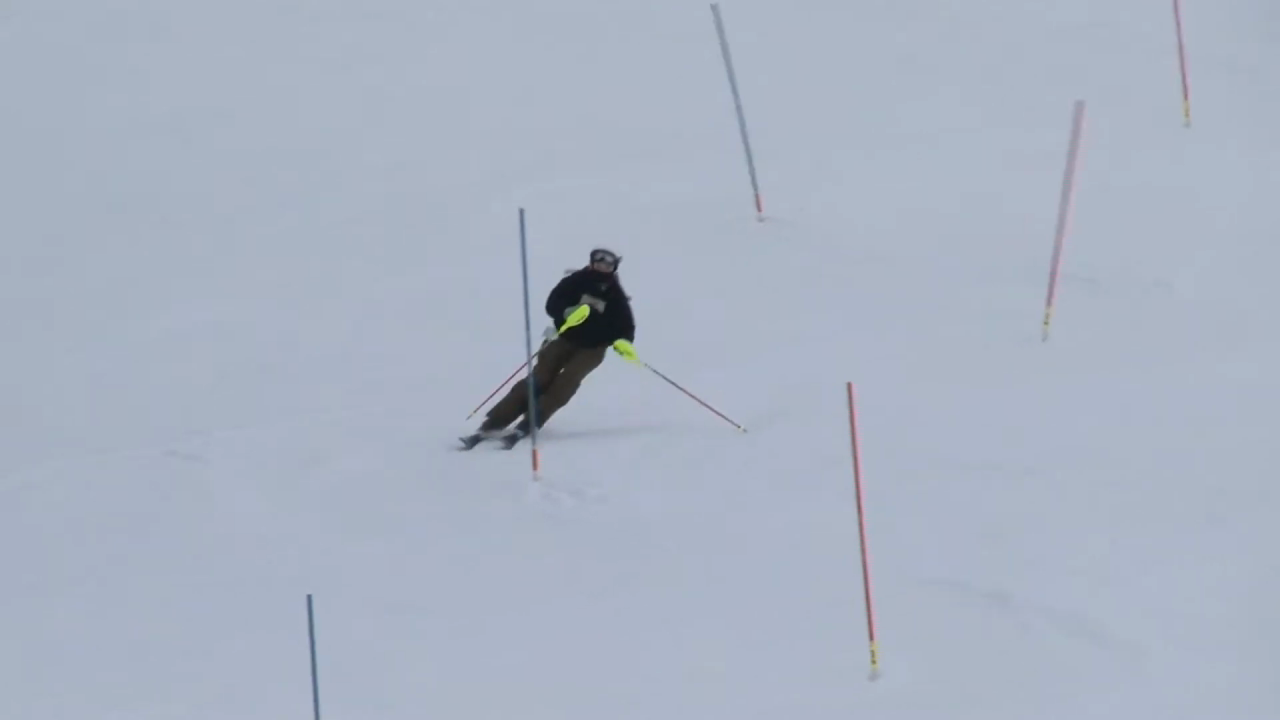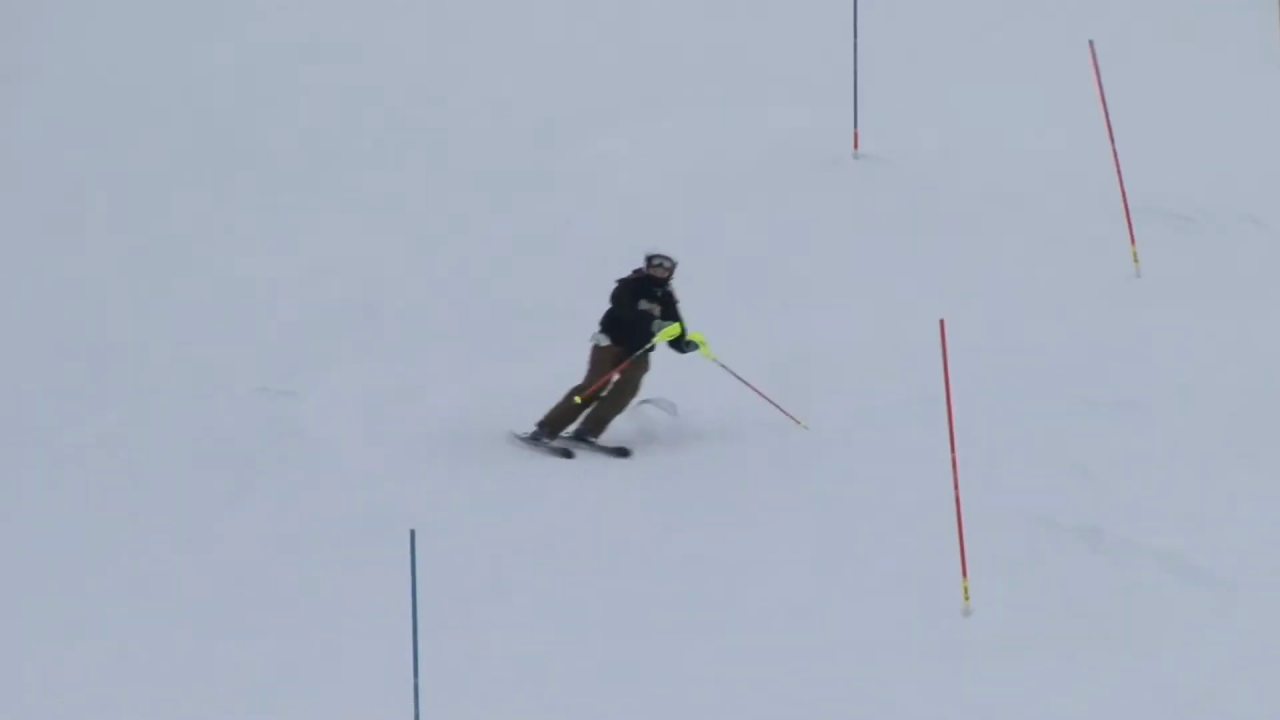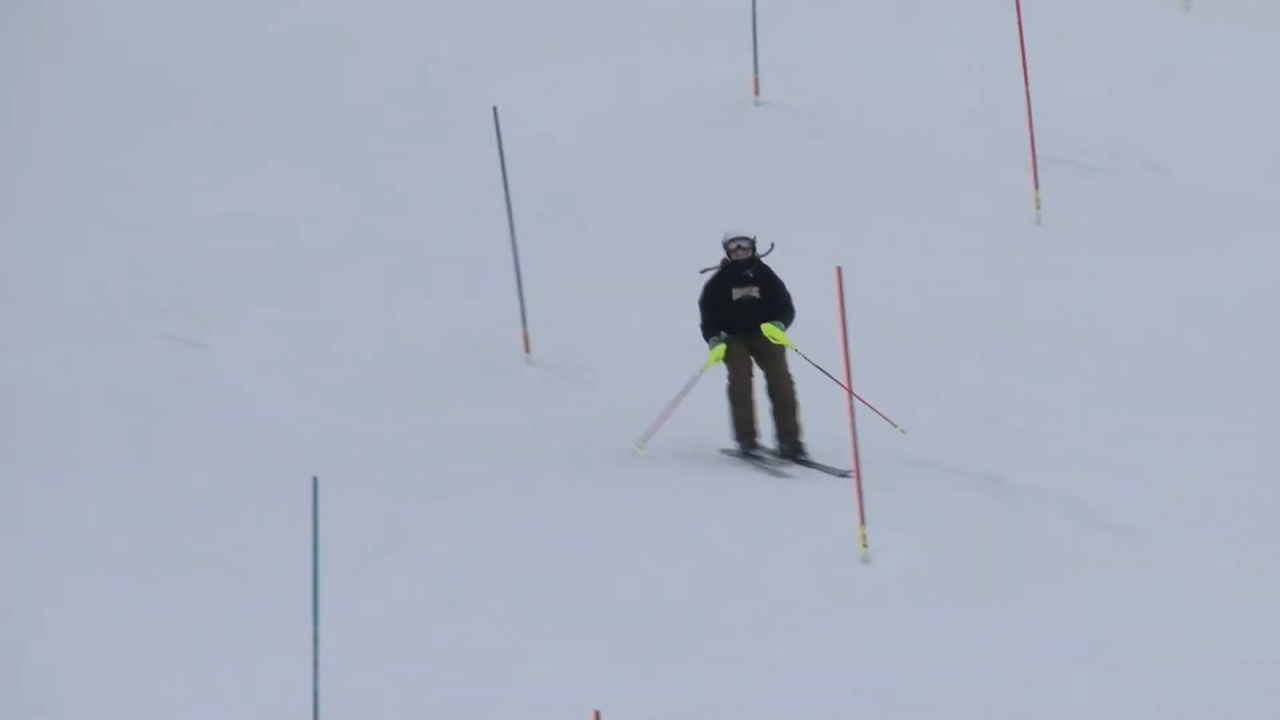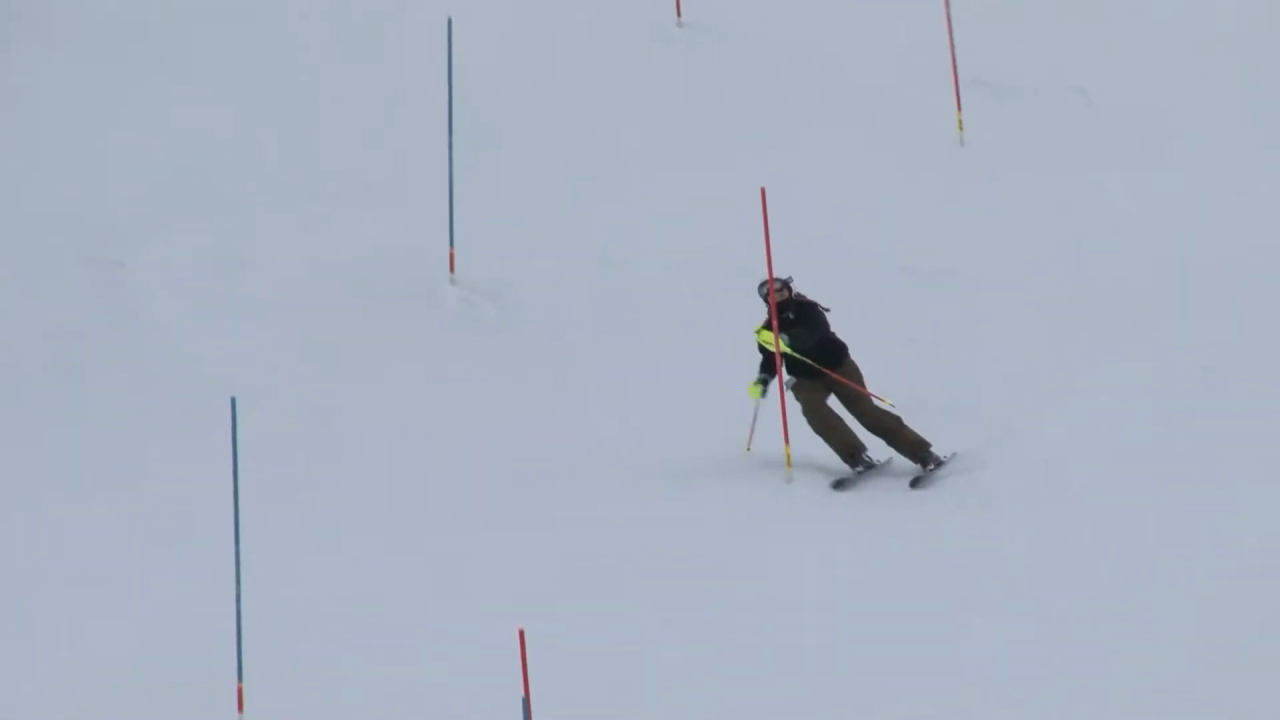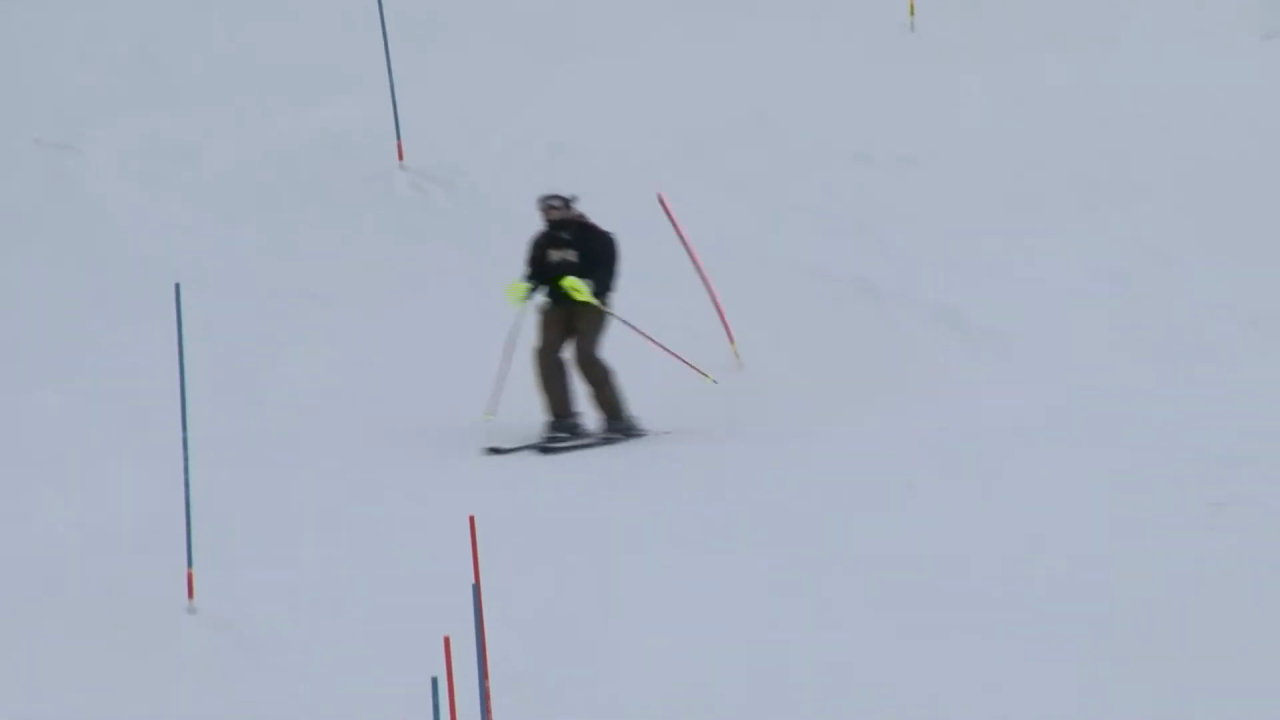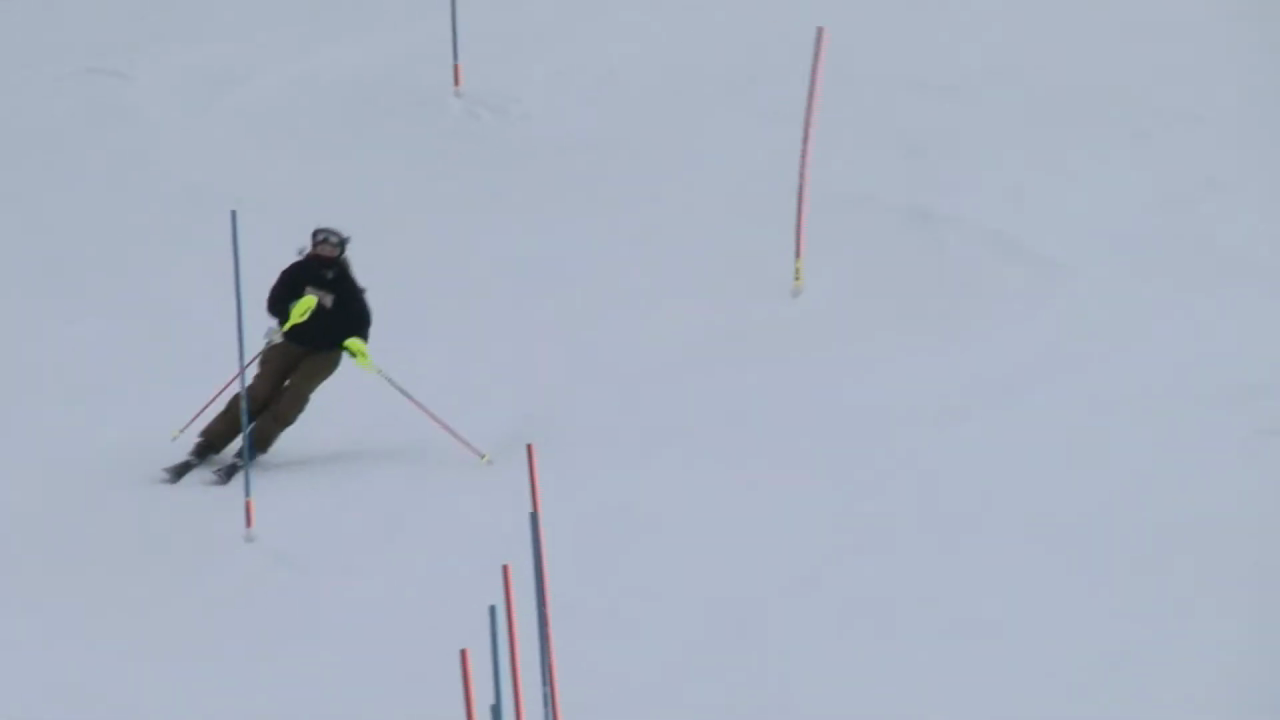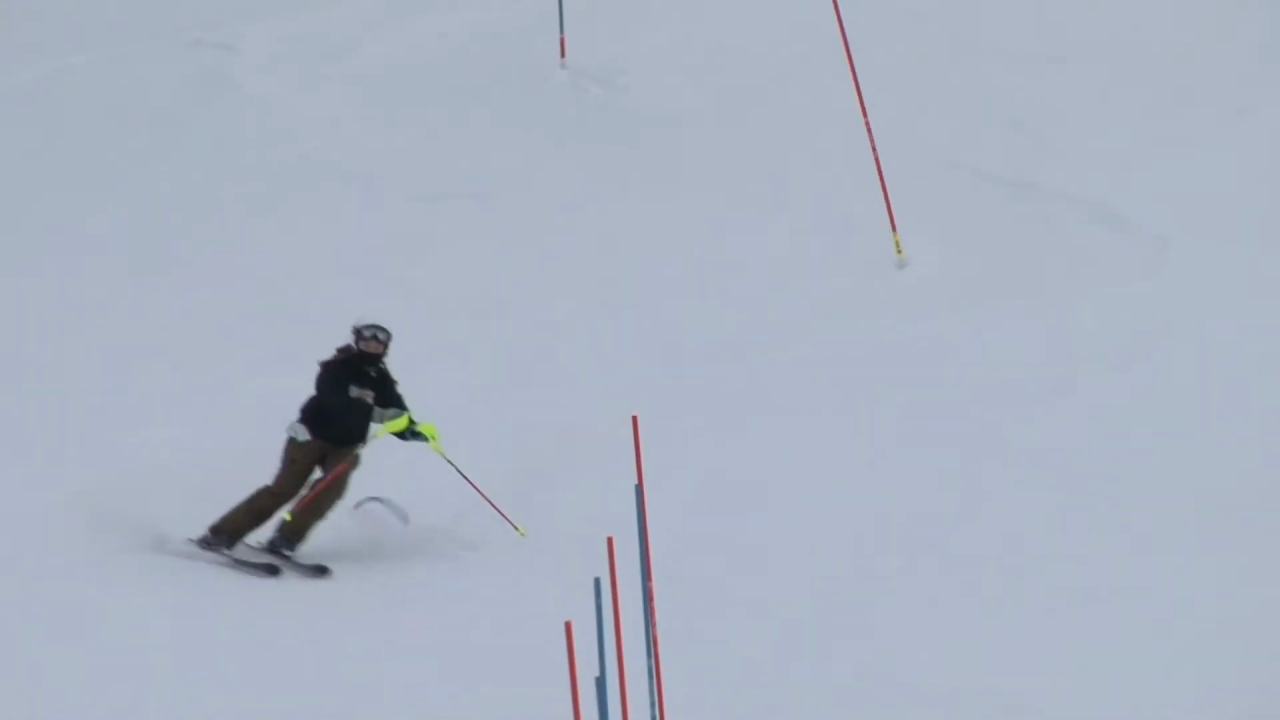
dt=0.5s
person 1, frame 1
left shoulder: (616, 296)
right shoulder: (574, 282)
left elbow: (624, 326)
right elbow: (552, 304)
left wrist: (624, 342)
right wrist: (568, 312)
left hip: (590, 348)
right hip: (564, 338)
left knee: (569, 378)
right knee: (539, 379)
left ankle: (528, 425)
right ankle: (493, 423)
person 1, frame 2
left shoulder: (667, 300)
right shoulder: (630, 286)
left elbow: (677, 339)
right elbow: (625, 310)
left wrist: (690, 342)
right wrist: (654, 325)
left hip: (638, 351)
right hip: (610, 342)
left knee: (630, 383)
right knee: (594, 385)
left ankle: (588, 430)
right ankle: (546, 429)
person 1, frame 3
left shoulder: (766, 276)
right shoulder: (718, 282)
left elbow: (785, 308)
right elbow: (709, 314)
left wrist: (779, 325)
right wrist: (715, 341)
left hip: (766, 335)
right hip: (733, 338)
left knee: (780, 379)
right knee: (740, 376)
left ankle: (790, 442)
right ankle: (747, 440)
person 1, frame 4
left shoulder: (808, 312)
right shoulder: (770, 328)
left elbow: (809, 335)
right elbow: (770, 358)
left wrist: (784, 340)
right wrist: (762, 380)
left hip: (838, 368)
right hip: (806, 378)
left knee: (867, 412)
right knee: (812, 407)
left ankle: (923, 453)
right ankle: (858, 457)
person 1, frame 5
left shoulder: (592, 237)
right shoulder: (544, 241)
left elbow: (606, 267)
right elbow: (537, 274)
left wrist: (588, 284)
right wrist: (526, 286)
left hip: (590, 303)
right hip: (558, 305)
left knee: (585, 353)
right knee: (547, 350)
left ankle: (617, 419)
right ankle: (564, 420)
person 1, frame 6
left shoulder: (347, 287)
right shoulder: (298, 272)
left elbow: (359, 319)
right elbow: (275, 304)
left wrist: (356, 342)
right wrist: (293, 309)
left hip: (324, 353)
right hip: (290, 343)
left knee: (296, 393)
right knee: (260, 392)
left ankle: (251, 448)
right ankle: (204, 447)
person 1, frame 7
left shoulder: (382, 382)
right shoulder: (338, 369)
left elbow: (398, 423)
right elbow: (338, 403)
left wrist: (416, 430)
right wrist: (375, 414)
left hip: (345, 446)
right hip: (311, 435)
left knee: (335, 483)
right knee: (284, 489)
left ankle: (284, 540)
right ankle: (221, 535)
